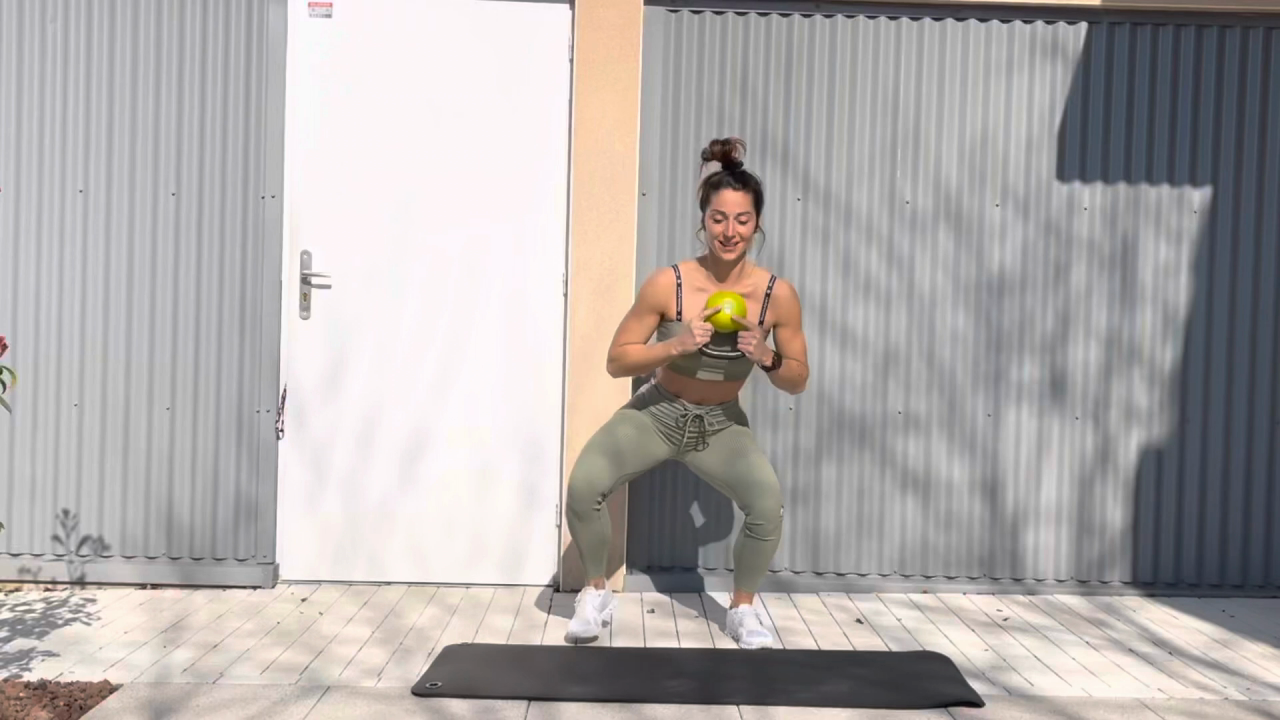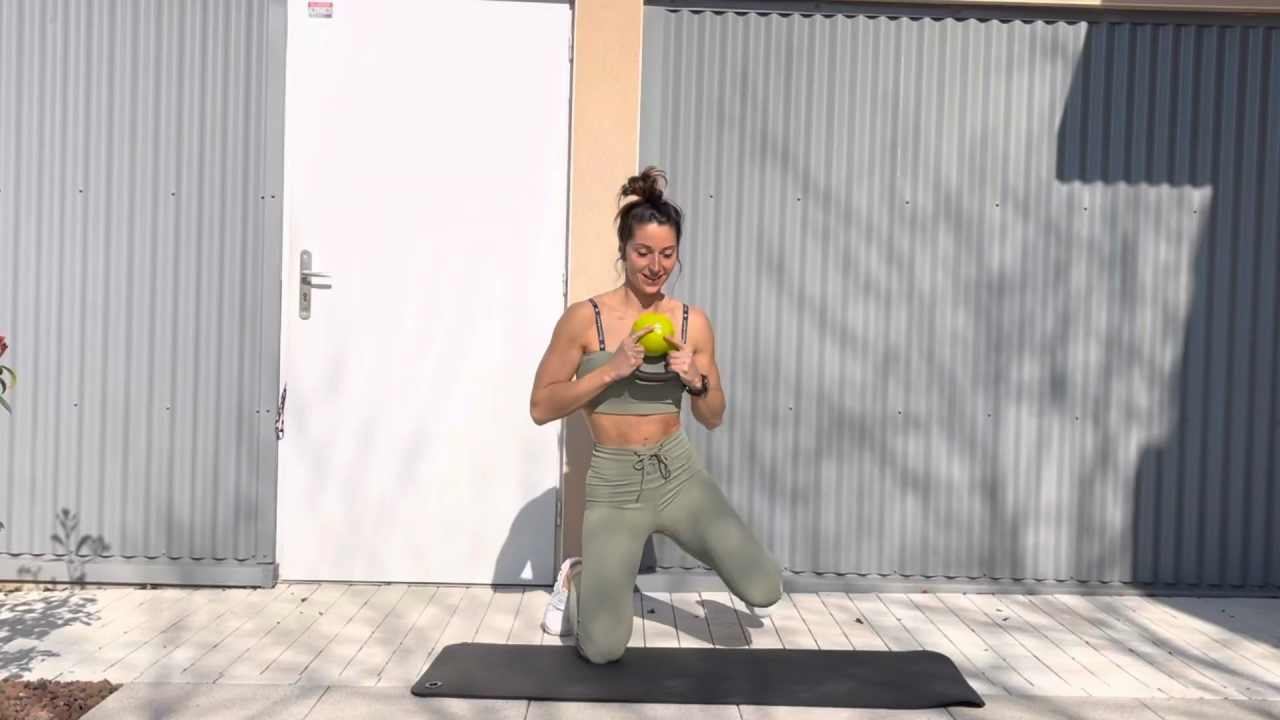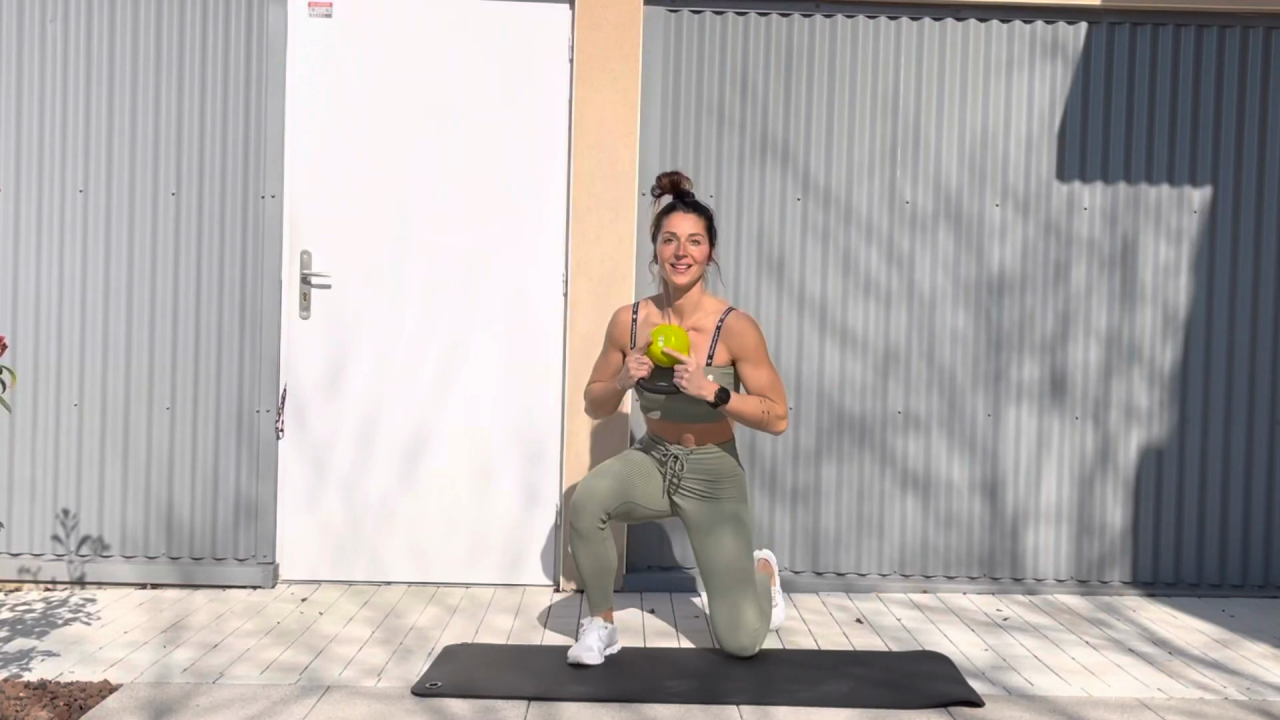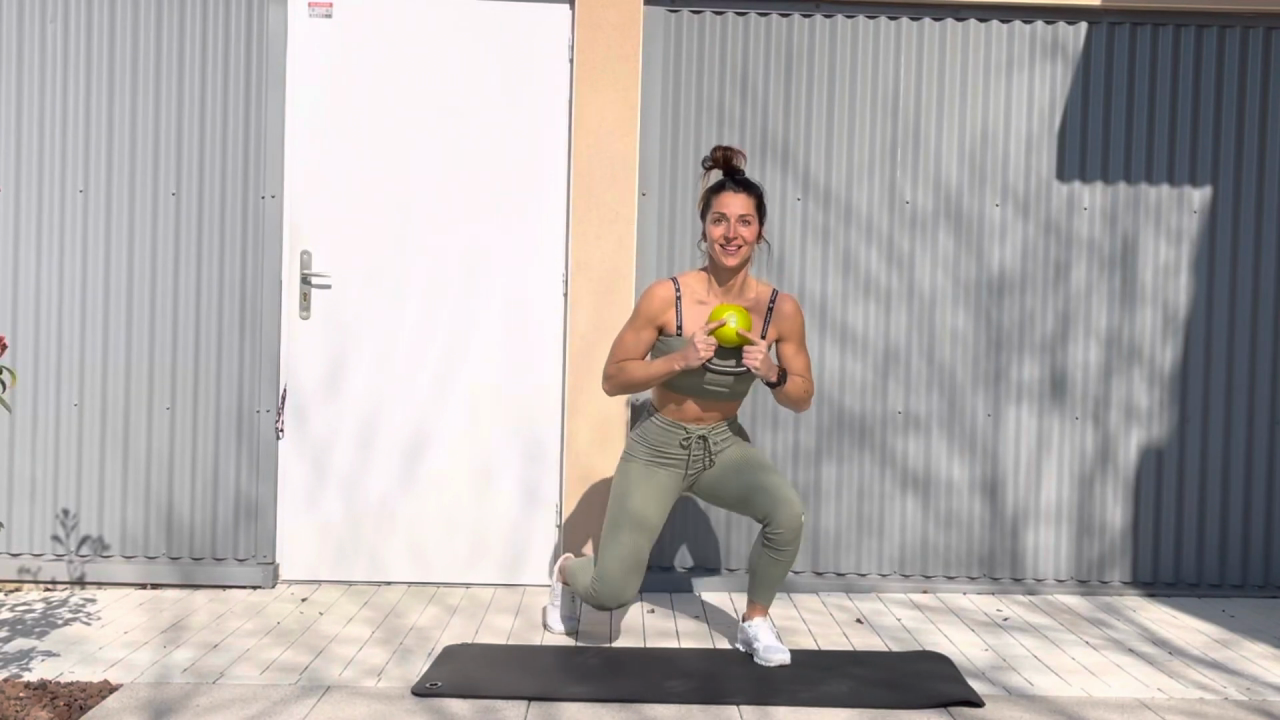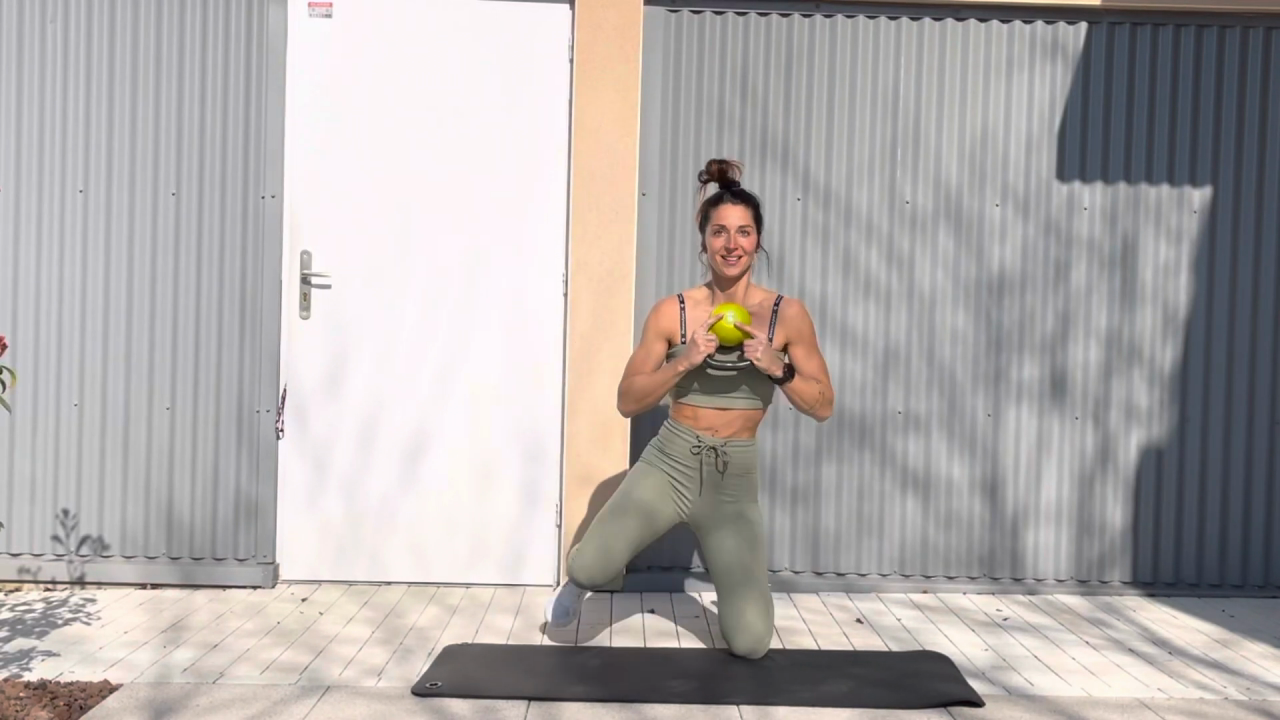
dt=1s
person 1, frame 1
left shoulder: (777, 294)
right shoulder: (668, 283)
left elbow: (796, 382)
right elbow: (617, 361)
left wrist: (768, 357)
right wrist: (680, 344)
left hip: (722, 425)
right hip: (655, 414)
left knee: (767, 506)
right knee: (584, 485)
left ankle: (742, 609)
right ankle: (596, 588)
person 1, frame 2
left shoulder: (693, 322)
right shoulder: (584, 318)
left elbow: (713, 416)
right elbow: (541, 408)
left wrist: (695, 379)
right wrist: (611, 369)
left hip: (680, 476)
right hip: (614, 487)
left knee: (763, 593)
right knee: (601, 650)
left ankle: (750, 563)
right ankle: (575, 581)
person 1, frame 3
left shoulder: (735, 327)
right shoulder: (628, 320)
left elbow: (776, 418)
right elbow: (594, 405)
left wrist: (713, 391)
right wrist: (622, 380)
left hip: (713, 472)
right hip: (650, 459)
left knee: (741, 640)
right knee: (585, 501)
left ankle: (762, 573)
right ankle: (600, 623)
person 1, frame 4
left shoulder: (781, 308)
right shoulder: (664, 297)
left elbow: (802, 398)
right elbow: (613, 378)
left wrist: (773, 373)
right wrist: (680, 359)
left hip: (725, 447)
right hip: (659, 447)
left knee: (787, 514)
right knee: (614, 590)
left ankle: (754, 621)
right ankle: (570, 573)
person 1, frame 5
left shoulder: (788, 313)
right shoulder: (671, 311)
left elbow: (823, 406)
right elbow: (627, 402)
left wrist: (777, 368)
right wrist: (683, 363)
left hip: (733, 479)
right hip: (668, 463)
left knee: (750, 644)
right knee: (592, 568)
left ankle: (749, 570)
right ankle: (581, 583)
